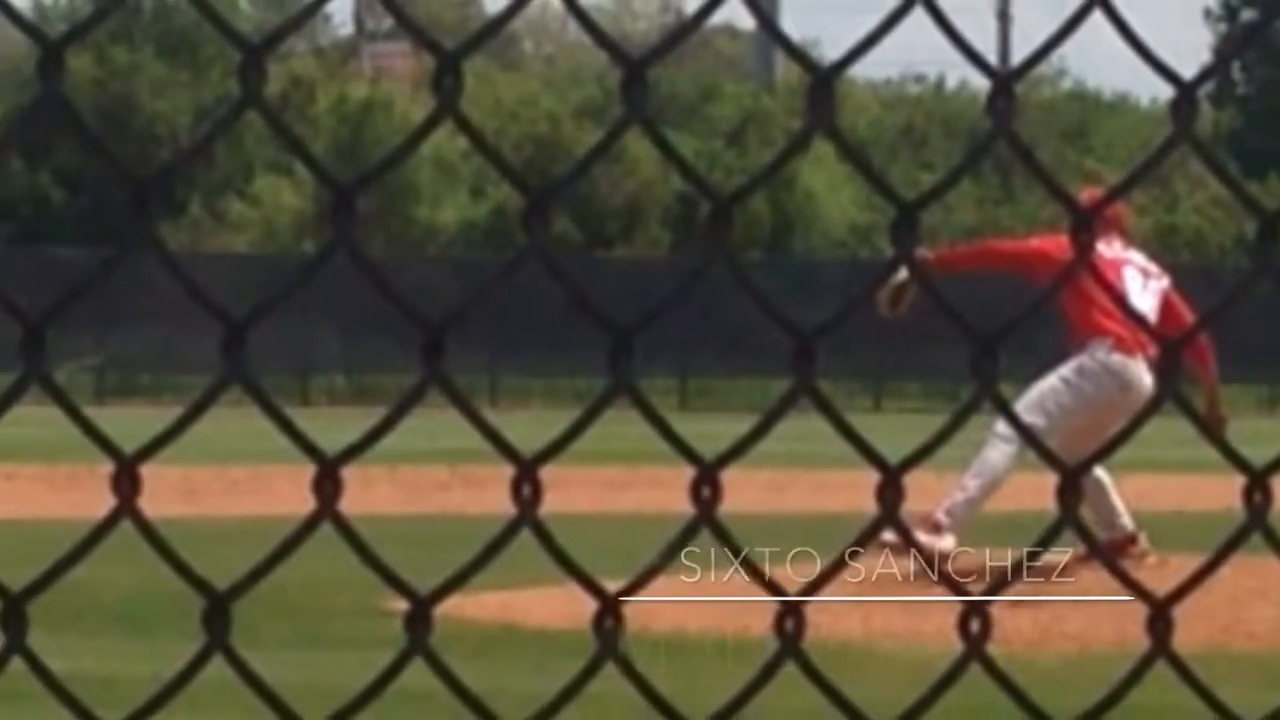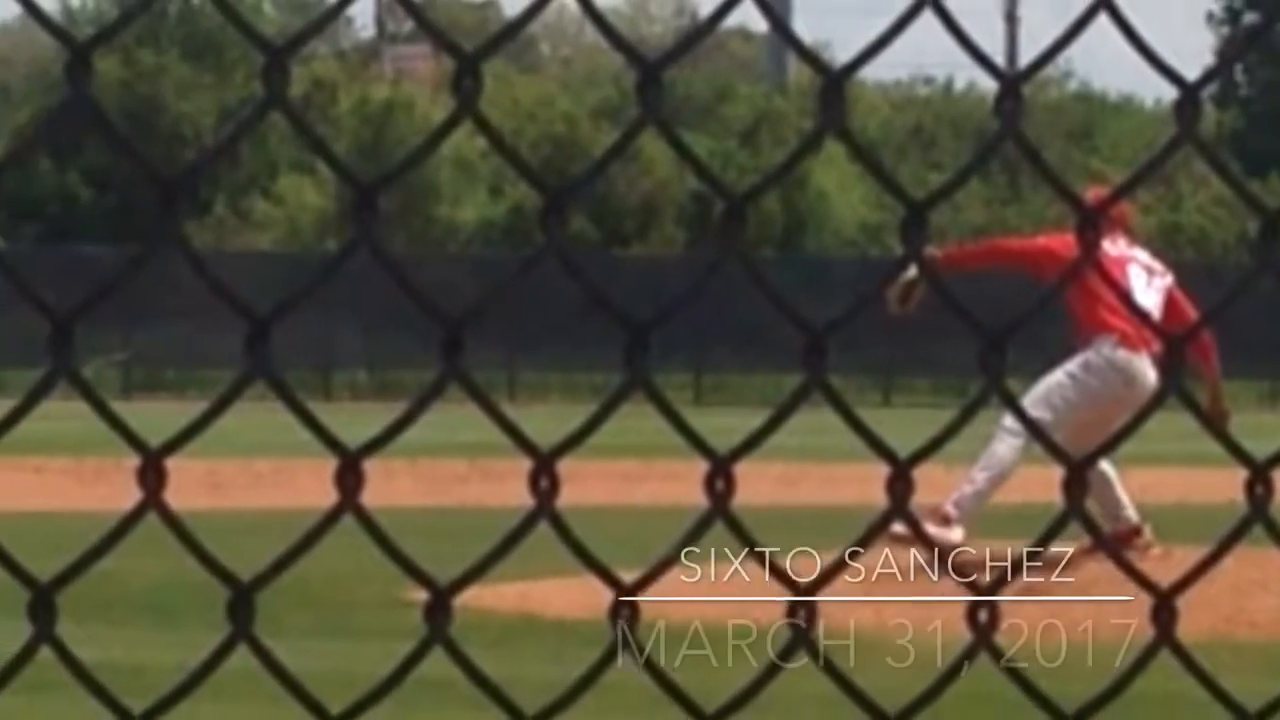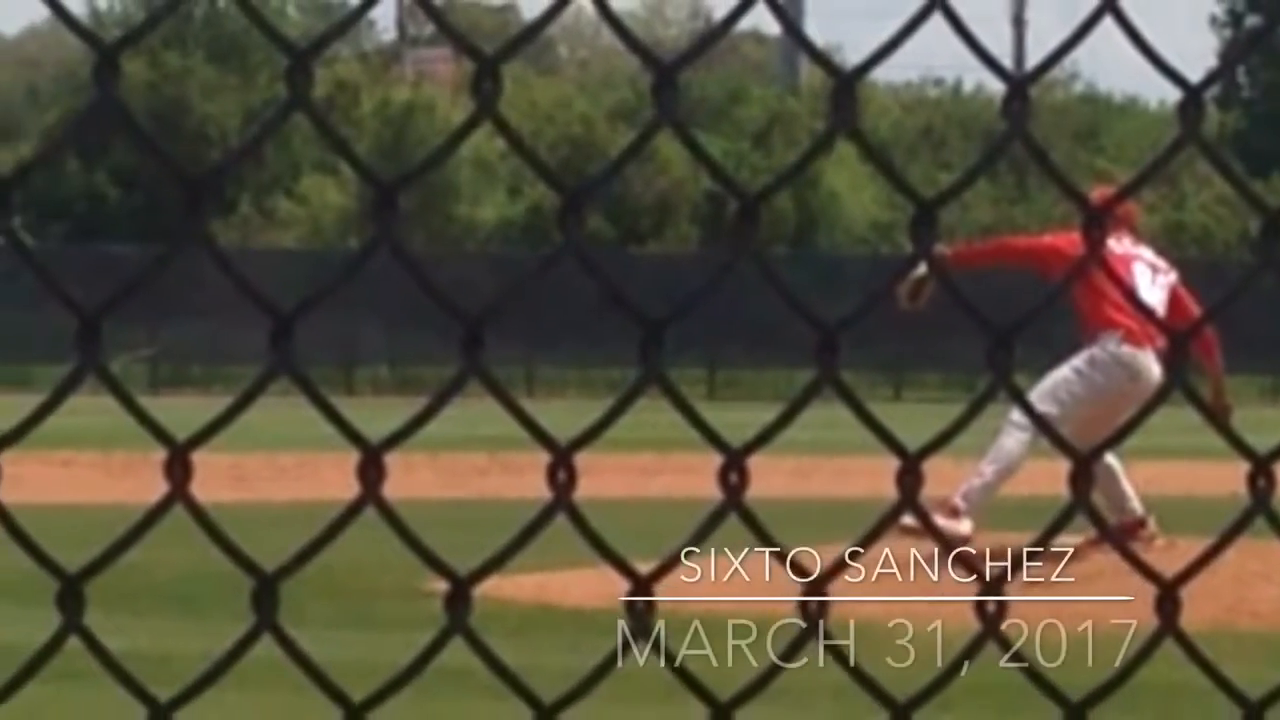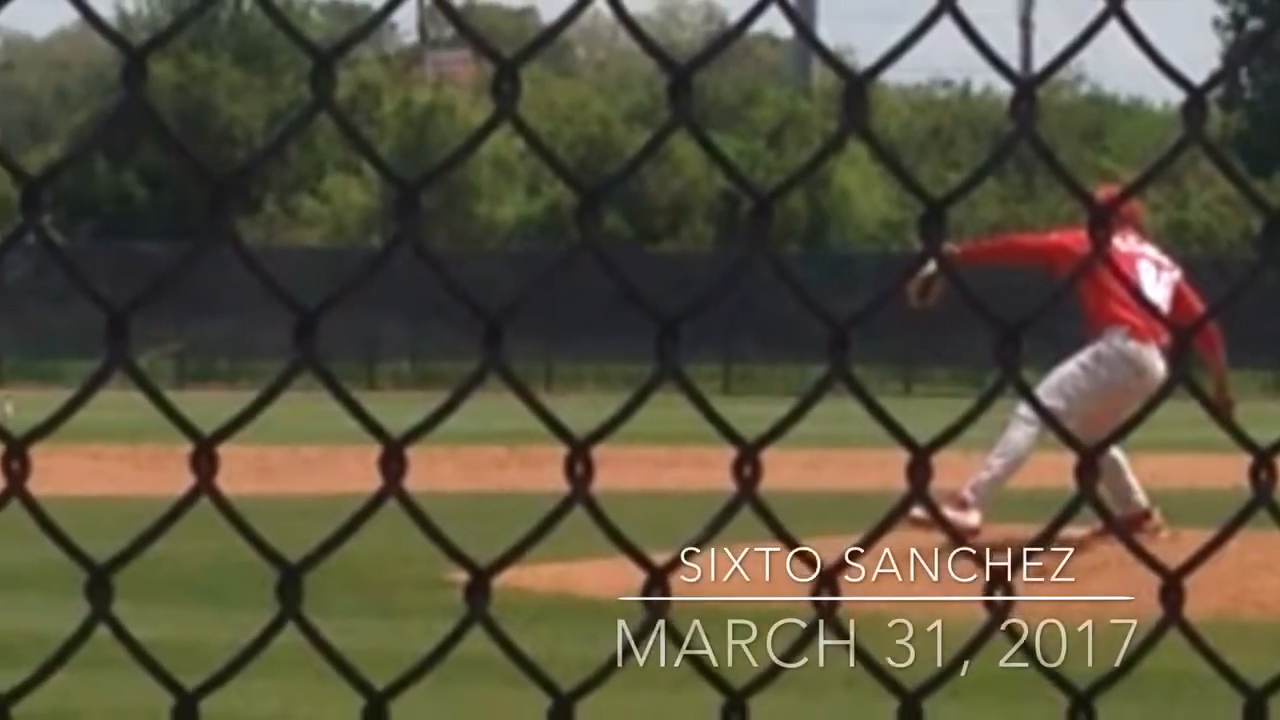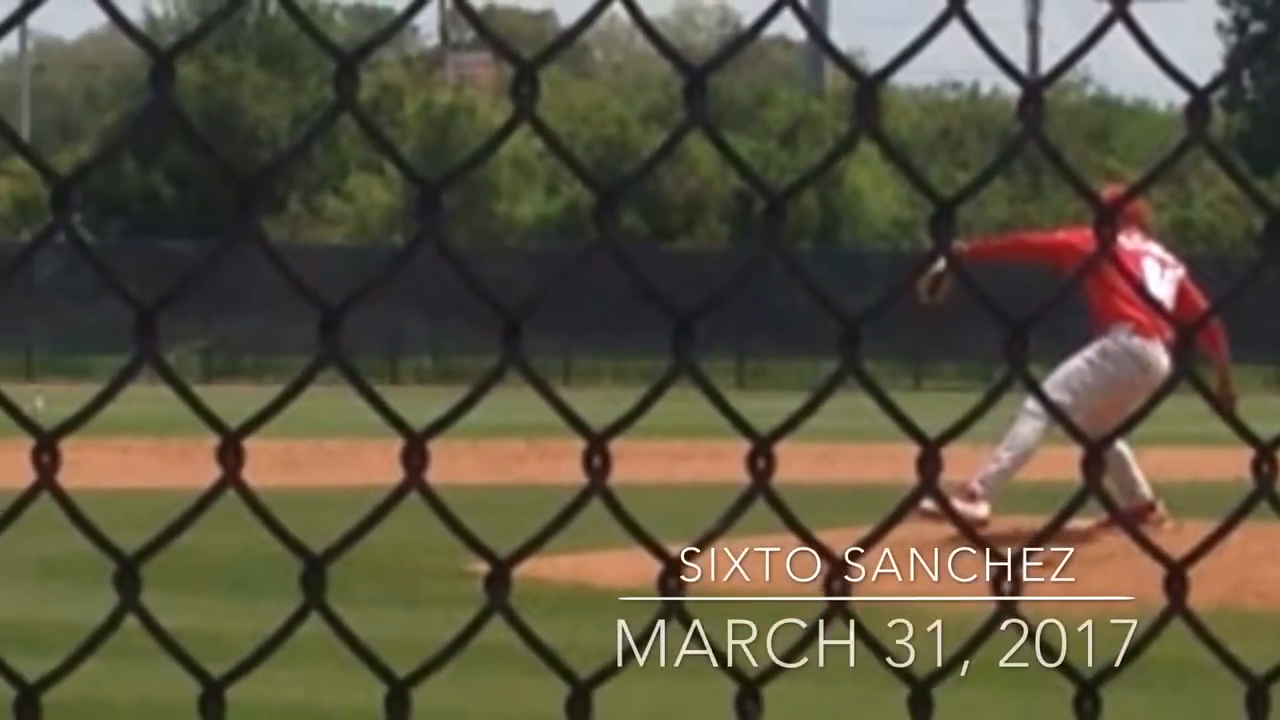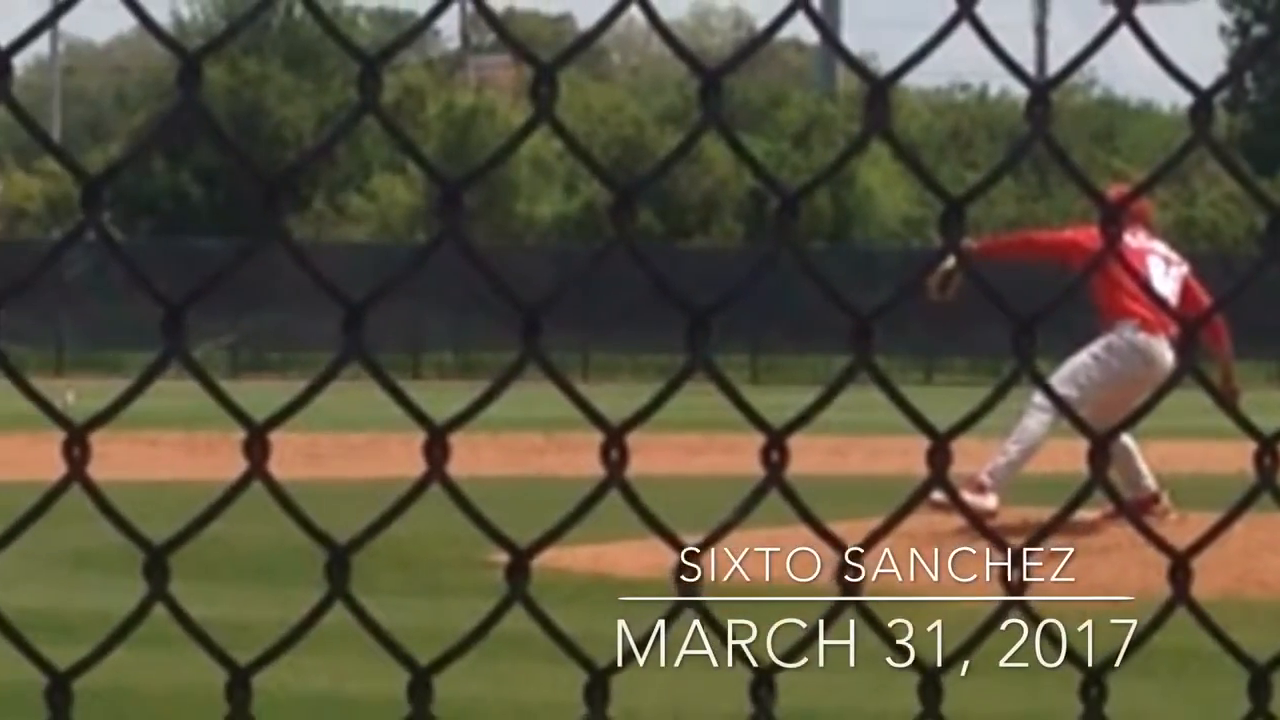
dt=0.2s
person 1, frame 1
left shoulder: (1076, 250)
right shoulder: (1152, 272)
left elbow: (1002, 253)
right elbow: (1193, 334)
left wrist: (932, 261)
right wrist: (1212, 399)
left hip: (1105, 362)
right hip: (1141, 379)
left knee: (1011, 430)
right knee: (1072, 452)
left ankle: (941, 528)
right ankle: (1122, 536)
person 1, frame 2
left shoulder: (1081, 248)
right shoulder: (1156, 269)
left elbow: (1009, 251)
right elbow: (1196, 331)
left wrist: (940, 259)
right wrist: (1215, 394)
left hip: (1110, 357)
right hip: (1144, 375)
left knee: (1018, 424)
right knee: (1077, 446)
left ankle: (949, 520)
right ankle: (1127, 528)
person 1, frame 3
left shoulder: (1087, 246)
right shoulder: (1160, 267)
left elbow: (1018, 248)
right elbow: (1200, 327)
left wrist: (949, 257)
right wrist: (1217, 389)
left hip: (1115, 353)
right hip: (1149, 370)
left knee: (1026, 418)
right knee: (1083, 438)
left ankle: (958, 512)
right ankle: (1132, 521)
person 1, frame 4
left shoulder: (1093, 244)
right shoulder: (1164, 264)
left elbow: (1024, 246)
right elbow: (1203, 324)
left wrist: (958, 254)
right wrist: (1221, 384)
left hip: (1120, 349)
right hip: (1153, 365)
left knee: (1032, 413)
right knee: (1089, 433)
left ankle: (967, 505)
right ankle: (1137, 512)
person 1, frame 5
left shoulder: (1099, 242)
right shoulder: (1169, 262)
left elbow: (1032, 245)
right elbow: (1206, 320)
left wrist: (966, 252)
right wrist: (1224, 379)
left hip: (1126, 345)
right hip: (1158, 361)
left knee: (1040, 407)
right knee: (1095, 427)
left ankle: (976, 496)
right ankle: (1142, 504)
person 1, frame 6
left shoulder: (1105, 241)
right shoulder: (1173, 260)
left elbow: (1038, 243)
right elbow: (1209, 316)
left wrist: (975, 250)
right wrist: (1227, 374)
left hip: (1131, 341)
right hip: (1163, 356)
left knee: (1047, 401)
right knee: (1100, 419)
left ankle: (984, 488)
right ankle: (1147, 495)
